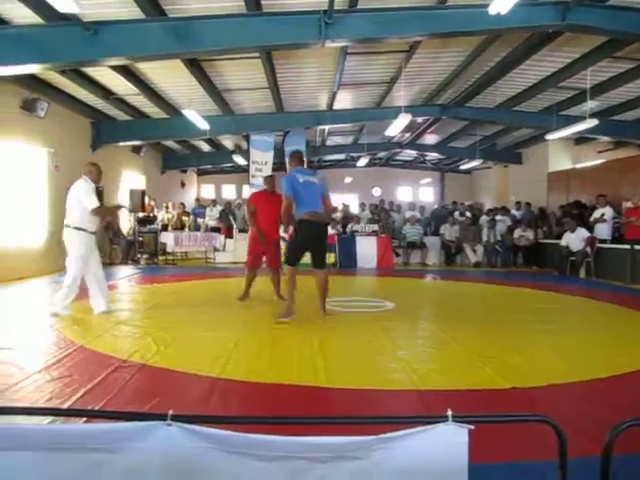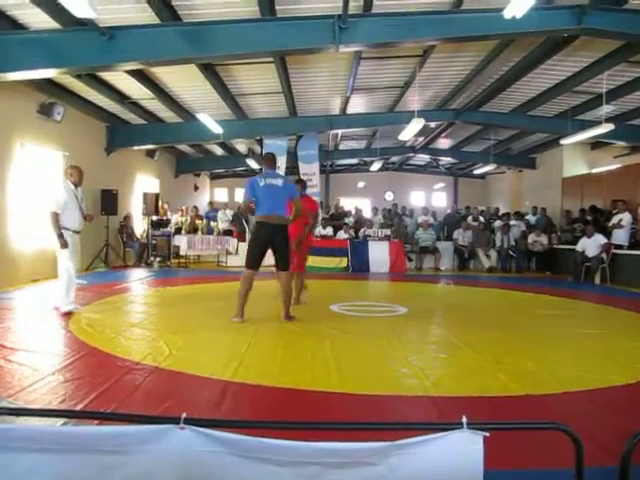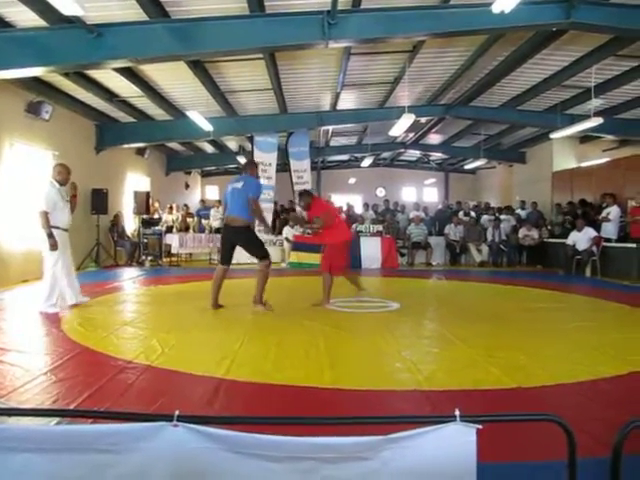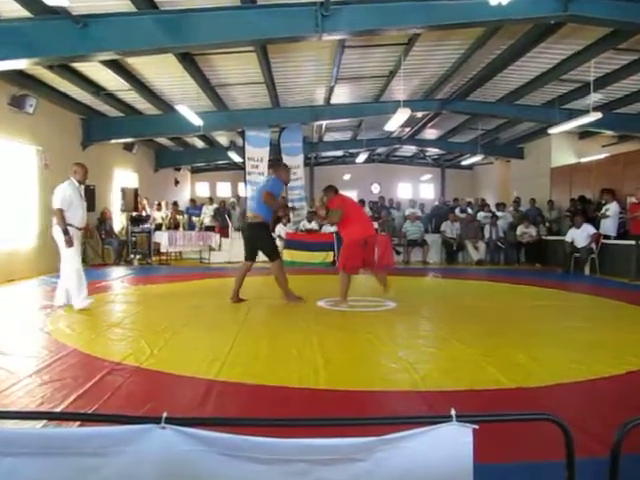
dt=1s
person 1, frame 1
left shoulder: (289, 177)
right shoulder: (317, 178)
left elbow: (287, 205)
right elbow: (328, 206)
left wrist: (286, 224)
left hip: (305, 224)
right hip: (322, 225)
left knee: (290, 266)
right knee: (320, 268)
left ankle: (289, 308)
right ankle: (322, 307)
person 1, frame 2
left shoulder: (253, 181)
right shoulder: (287, 182)
left elbow: (245, 205)
right elbow: (298, 207)
left hip: (262, 227)
right hip: (281, 228)
left knee: (250, 270)
right knee: (284, 272)
left ankle: (240, 313)
right ankle: (287, 313)
person 1, frame 3
left shoulder: (231, 184)
right shoulder: (254, 183)
right elbow: (254, 206)
right wrist: (265, 224)
left hip: (227, 228)
right hip: (243, 229)
left knee: (223, 265)
right knee: (265, 260)
left ankle: (214, 302)
right ankle: (258, 299)
person 1, frame 4
left shoulder: (267, 183)
right shoulder: (276, 182)
right elbow: (266, 198)
left wrist: (278, 208)
right wrist: (281, 206)
left hip: (248, 226)
right hip: (259, 226)
left knee: (248, 262)
right knee: (275, 260)
left ankle: (235, 295)
right ankle: (288, 294)
person 2, frame 1
left shoulder: (83, 186)
right shoulder: (84, 187)
right elbow: (96, 210)
left wrist: (105, 216)
right wrist: (113, 209)
left hip: (83, 234)
right hip: (77, 234)
left knee: (95, 270)
right knee: (75, 272)
left ankle: (100, 305)
right ankle: (60, 306)
person 2, frame 2
left shoulder: (78, 191)
right shoulder: (63, 191)
right elbow: (54, 214)
left wrist: (86, 217)
right wrist: (60, 237)
left hip: (74, 235)
right hip: (65, 234)
left knee: (70, 268)
right knee: (67, 268)
left ankle: (64, 302)
right ankle: (66, 303)
person 2, frame 3
left shoulder: (61, 190)
right shoulder: (49, 190)
left elbow: (70, 210)
right elbow: (43, 214)
left wrist: (73, 195)
right wrist: (50, 237)
left hip: (62, 233)
right hip: (53, 233)
left knee: (67, 267)
right knee: (53, 269)
left ankle: (73, 297)
right ankle: (48, 305)
person 2, frame 4
left shoulder: (79, 189)
right shoulder: (65, 188)
right elbow: (58, 212)
left wrist: (86, 228)
right wrist: (66, 233)
left hip: (75, 231)
right hip: (65, 231)
left knee: (70, 265)
right knee: (73, 264)
left ankle: (62, 299)
right ankle: (80, 299)
person 3, frame 1
left shoulder: (280, 199)
right shoulder: (255, 196)
right elbow: (249, 215)
right wrist: (257, 230)
left hip: (273, 238)
right hip: (256, 237)
left knee: (274, 267)
right knee: (251, 266)
left ankle: (278, 293)
right ankle: (246, 291)
person 3, frame 2
left shoulder: (310, 204)
left elbow: (312, 224)
left wrist: (300, 239)
left hip: (301, 241)
right hip: (289, 239)
left knee: (297, 269)
right knee: (291, 267)
left ankle: (296, 297)
right ankle: (301, 285)
person 3, frame 3
left shoulder: (317, 206)
right shoulder: (318, 204)
left elbow: (322, 224)
left hip: (336, 240)
right hip: (343, 237)
left knee: (326, 269)
right knee: (342, 267)
left ankle: (325, 300)
right ankle: (360, 289)
person 3, frame 4
left shoulder: (336, 201)
right shoulder: (346, 200)
left elbow: (336, 219)
left wrist: (324, 220)
right wrist: (325, 214)
left hip: (355, 238)
right hip: (369, 234)
left knee: (344, 268)
right knee: (372, 265)
left ankle: (343, 299)
right ankle: (387, 290)
